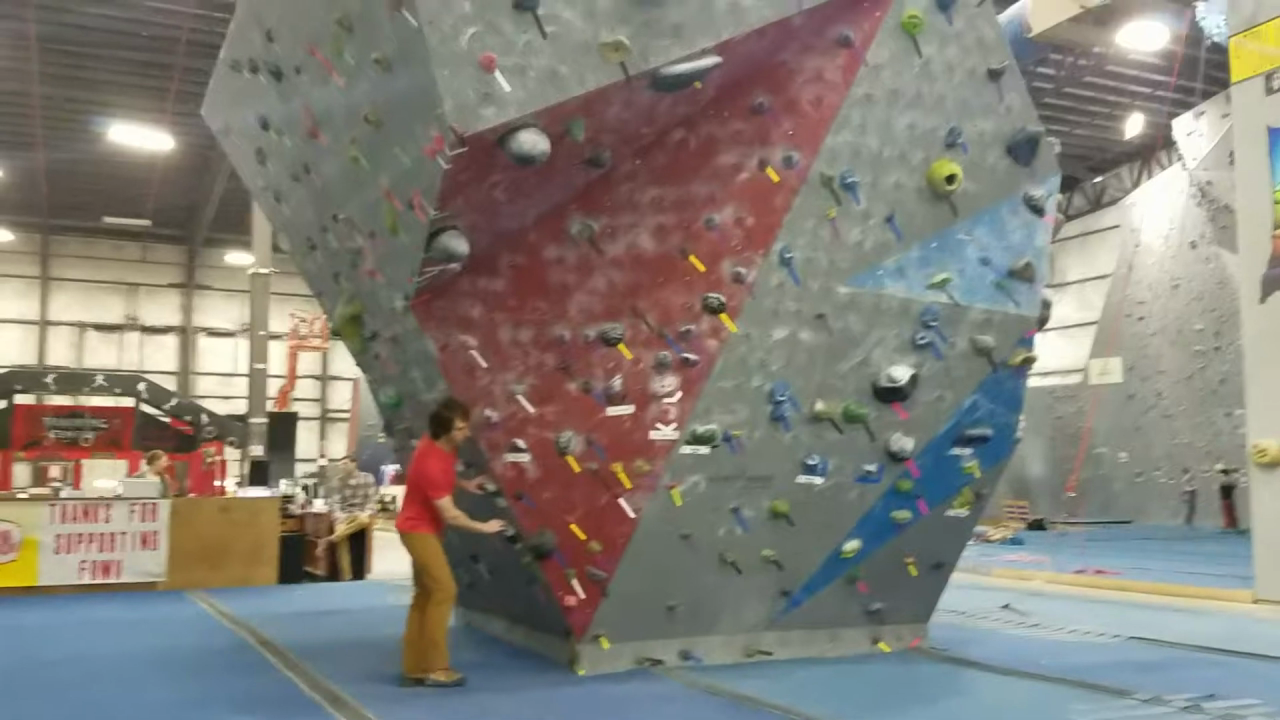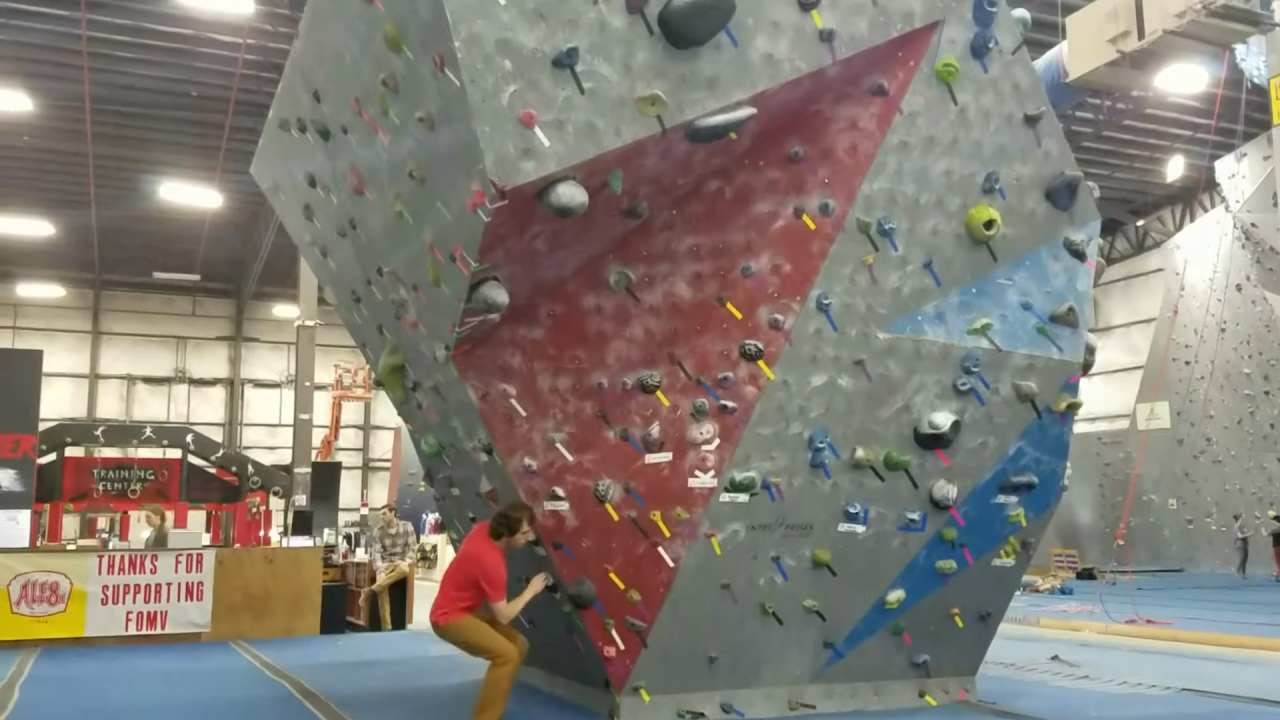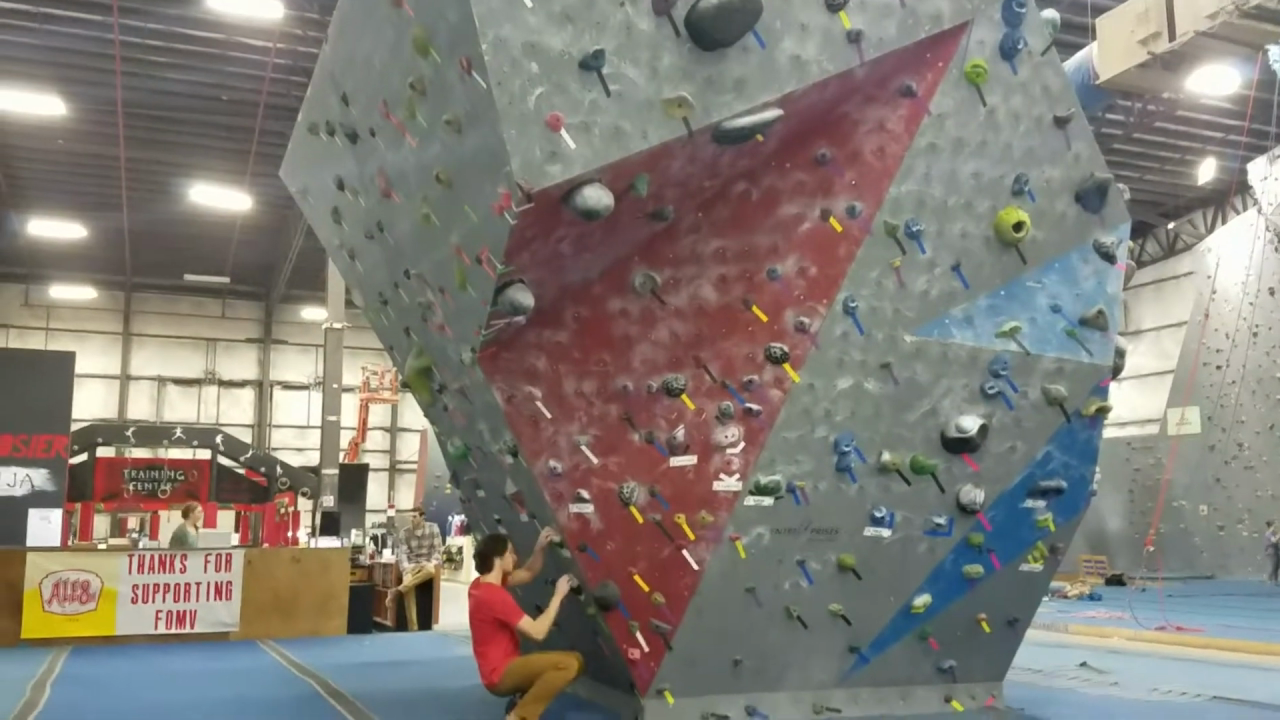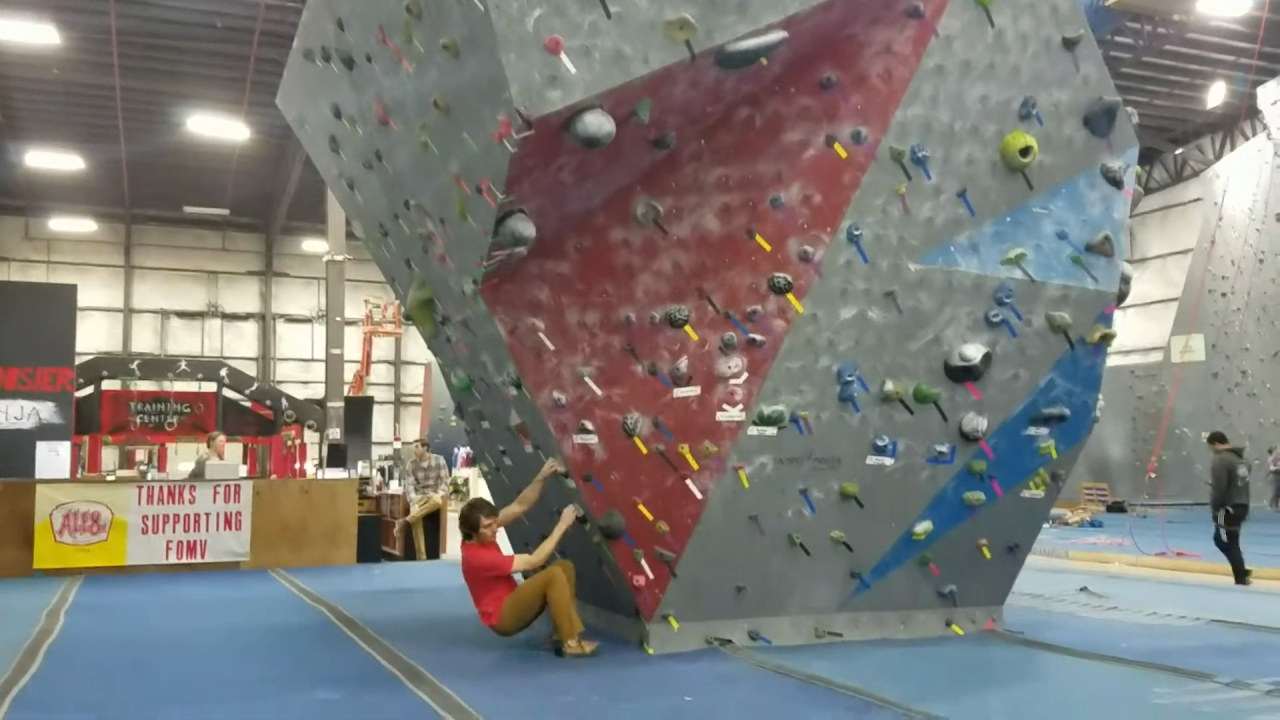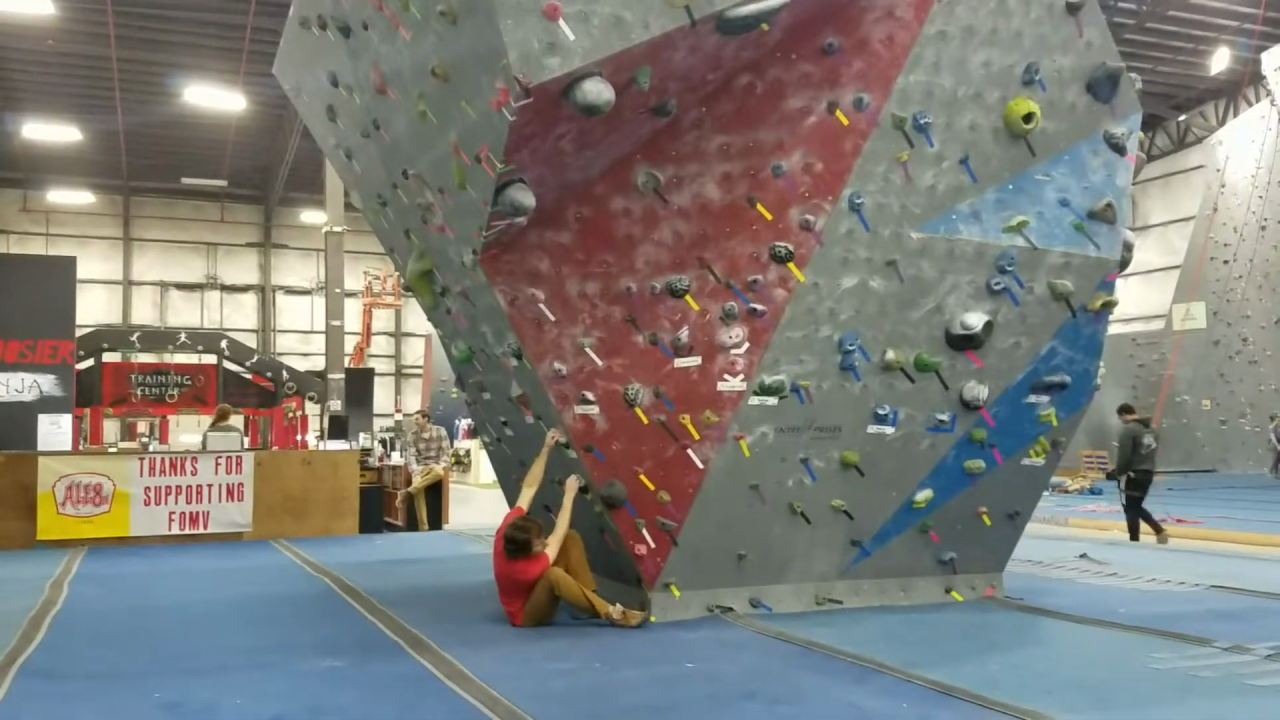
dt=1s
person 1, frame 1
left shoulder: (441, 447)
right shoulder: (430, 462)
right elbow: (450, 515)
left wrist: (465, 484)
right wrist: (484, 527)
left hip: (423, 527)
right hip: (419, 529)
left knee: (424, 596)
right knee: (444, 591)
left ankle: (414, 669)
right ankle: (436, 669)
person 1, frame 2
left shoulder: (483, 529)
right shoulder: (492, 563)
right elbow: (503, 616)
right wrist: (531, 591)
left hip: (462, 609)
right hip: (449, 619)
left knee: (520, 645)
right knee: (507, 655)
person 1, frame 3
left shoulder: (481, 585)
right shoulder: (494, 596)
left elbow: (528, 574)
right elbow: (537, 632)
left wrist: (540, 548)
right wrist: (558, 595)
left hip: (504, 668)
right hip: (500, 675)
left knee: (575, 659)
right knee: (569, 664)
left ankle: (524, 700)
person 1, frame 4
left shoulder: (482, 535)
right shoulder: (477, 557)
left elbow: (519, 506)
right elbow: (534, 561)
left wrist: (541, 478)
right wrist: (562, 524)
left hip: (513, 602)
right hip: (503, 617)
left knee: (564, 566)
right knee: (554, 573)
left ankle: (561, 634)
right ankle: (571, 643)
person 1, frame 5
left shoulder: (507, 532)
right shoulder: (526, 569)
left elbow: (529, 488)
right elbow: (557, 537)
left wrist: (546, 449)
right wrist: (569, 495)
left hip: (534, 592)
right hip: (527, 615)
left knee: (571, 537)
right knee: (553, 574)
left ankle: (591, 603)
right ankle: (611, 612)
